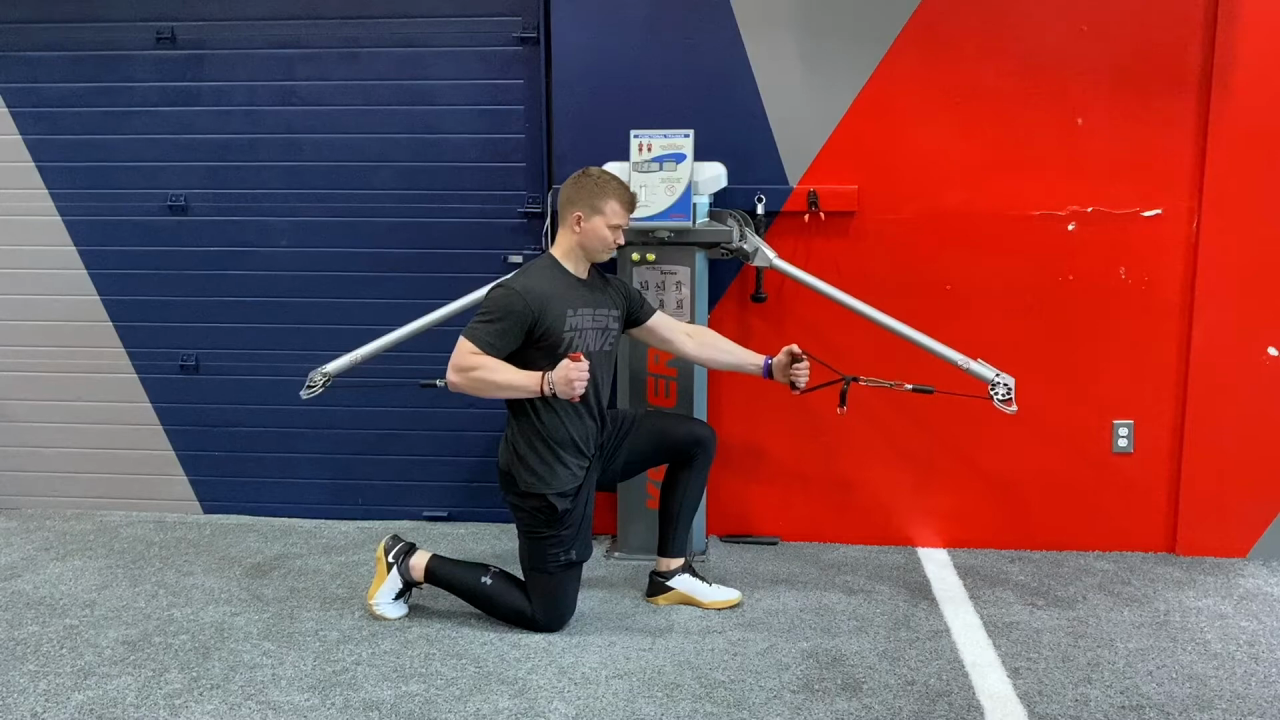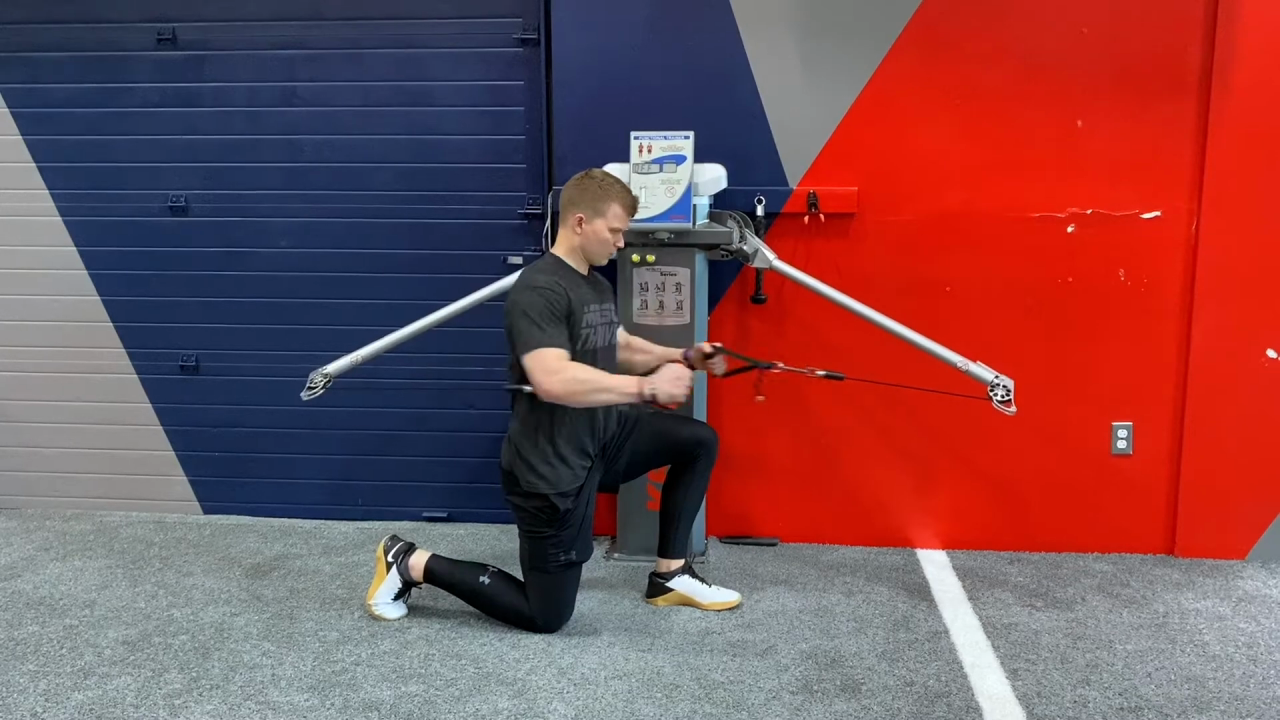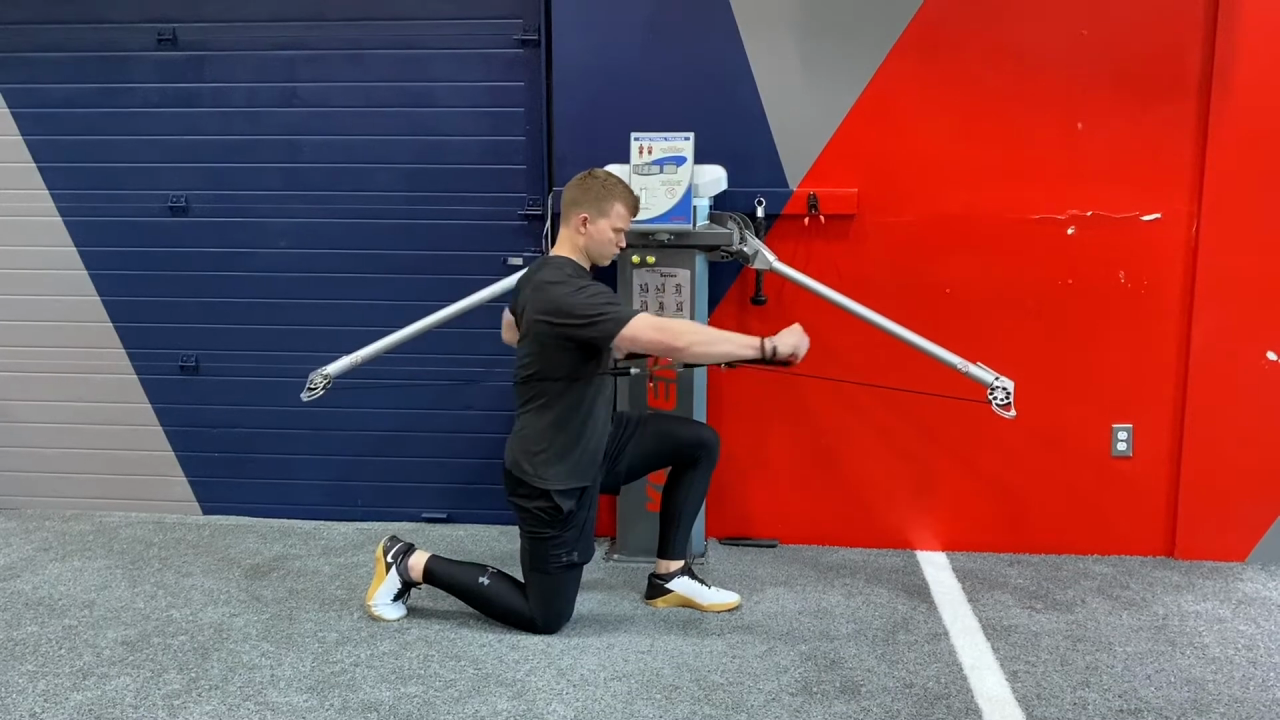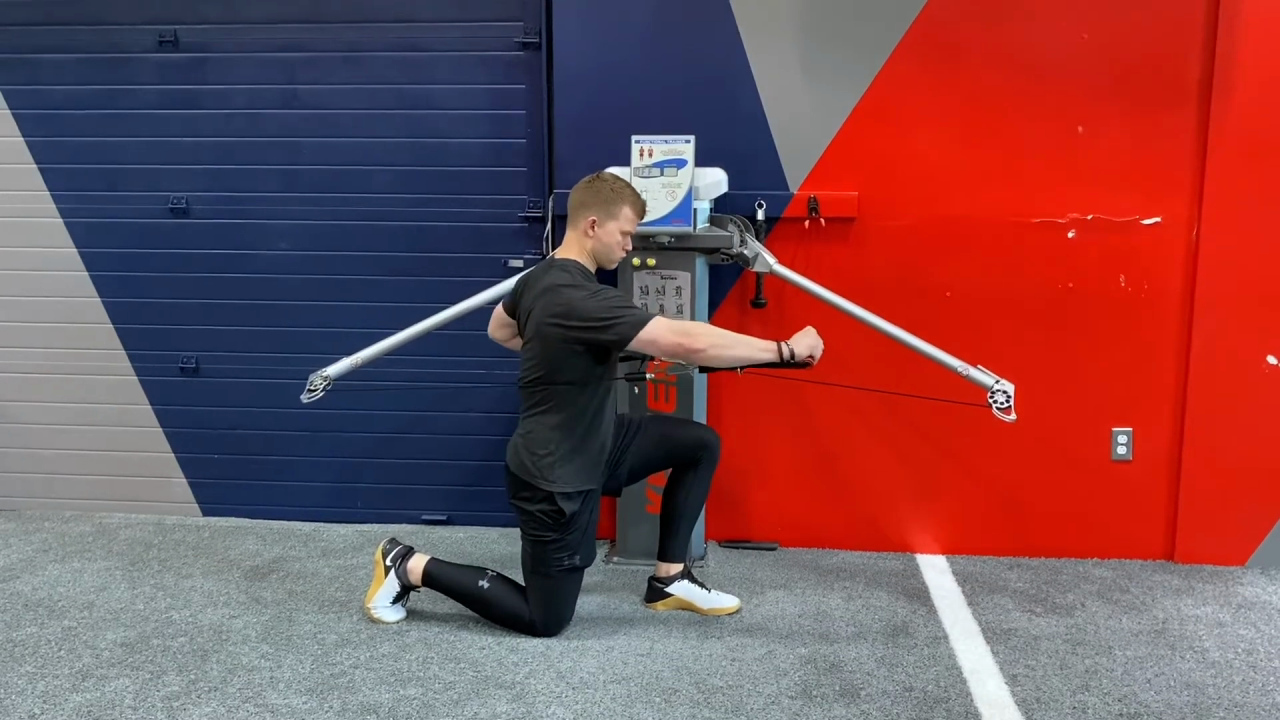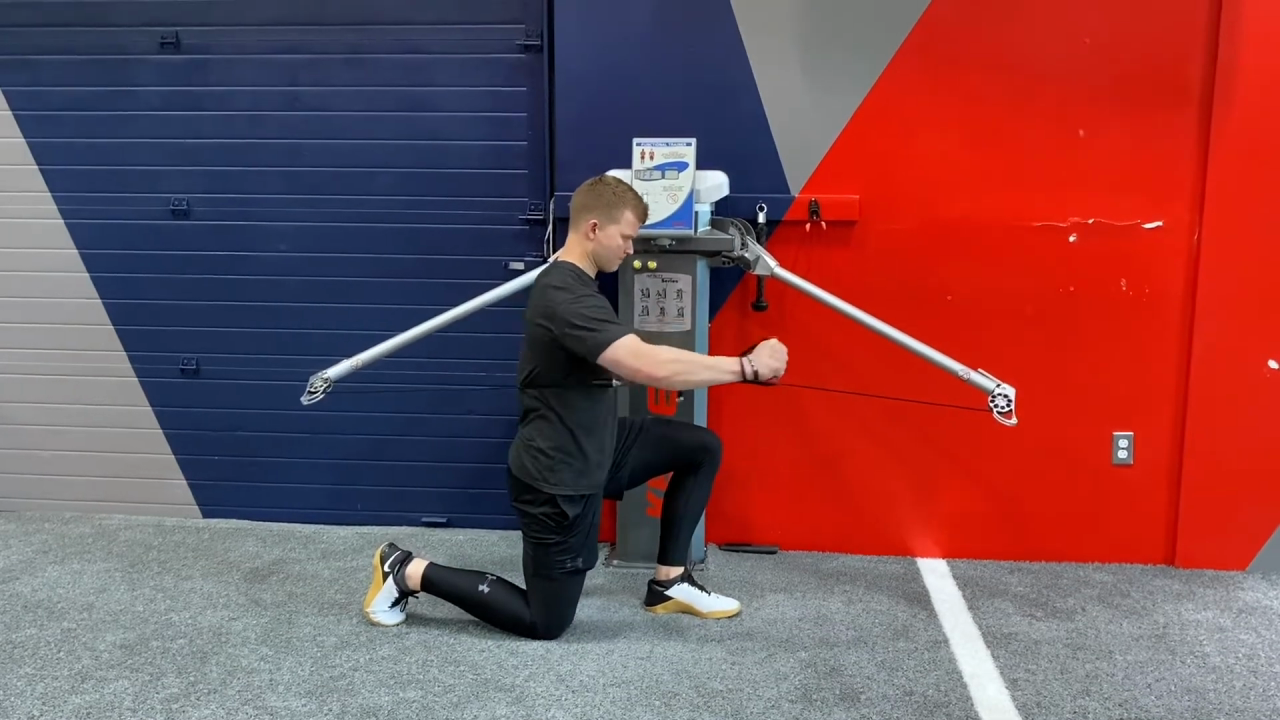
dt=0.4s
person 1, frame 1
left shoulder: (611, 291)
right shoulder: (523, 293)
left elbow: (683, 337)
right elbow: (460, 371)
left wrist: (768, 366)
right wrist: (547, 382)
left hip: (595, 441)
right hip: (545, 471)
left knee: (696, 439)
right knee: (549, 615)
left ankle: (669, 575)
right ankle: (412, 564)
person 1, frame 2
left shoulder: (595, 284)
right shoulder: (539, 291)
left elbow: (618, 347)
right elbow: (553, 382)
left wrist: (685, 358)
right wrist: (649, 387)
left hip: (598, 438)
right hip: (548, 470)
left knee: (699, 441)
right knee: (546, 616)
left ankle: (669, 575)
right ankle: (410, 563)
person 1, frame 3
left shoulder: (544, 274)
right shoulder: (568, 295)
left elbow: (511, 331)
right elbow: (667, 339)
right wrist: (767, 346)
right hip: (550, 473)
left knee: (699, 443)
right knee: (545, 616)
left ankle: (668, 577)
right ankle: (411, 564)
person 1, frame 4
left shoulder: (542, 277)
right shoulder: (579, 300)
left elbow: (499, 329)
right elbow: (686, 342)
right wrist: (785, 349)
right hip: (554, 474)
left knee: (699, 444)
right knee: (545, 619)
left ankle: (668, 580)
right ankle: (411, 567)
person 1, frame 5
left shoulder: (569, 282)
right shoulder: (567, 299)
right elbow: (648, 366)
right wrist: (746, 366)
left hip: (596, 449)
right hip: (557, 476)
left knee: (701, 448)
right knee: (546, 621)
left ankle: (668, 583)
right ankle: (407, 571)
